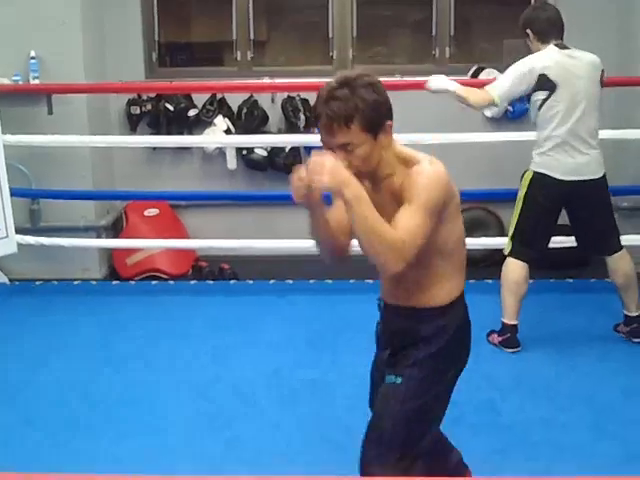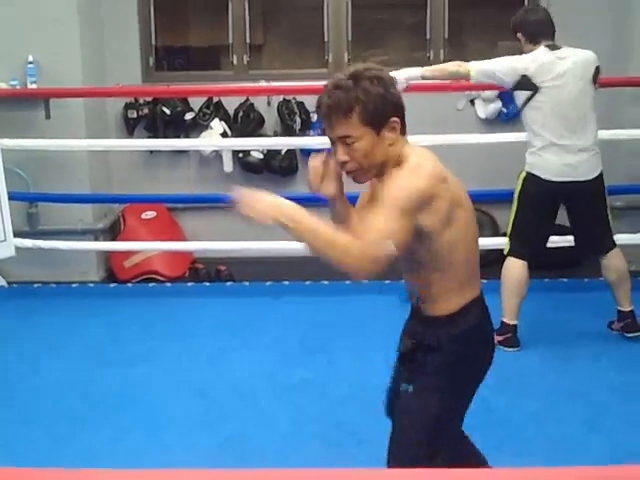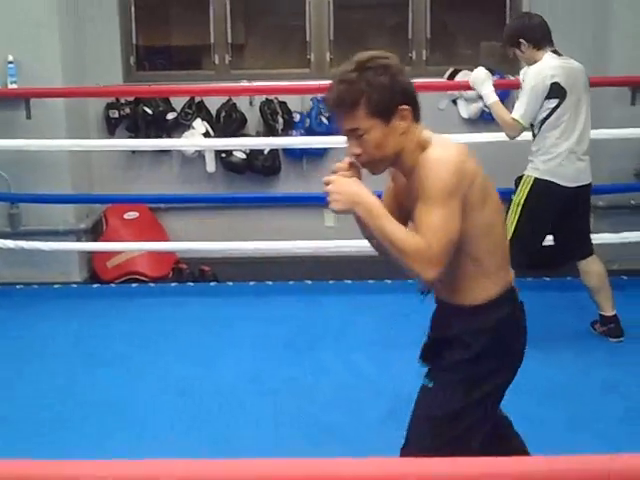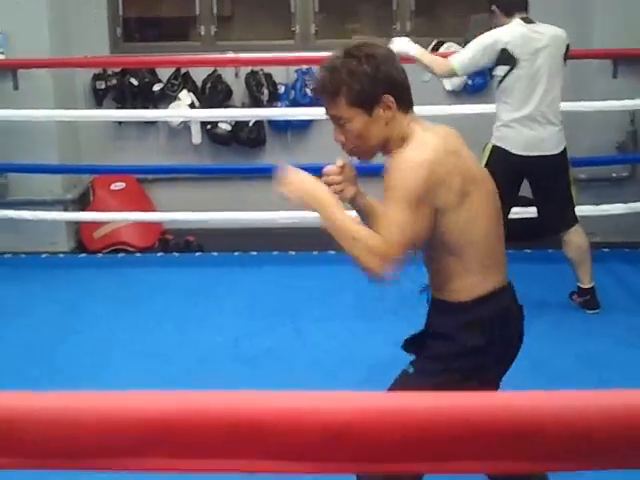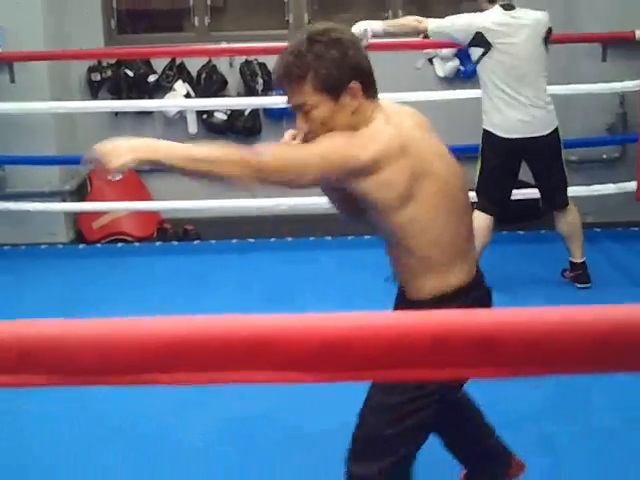
dt=0.7s
person 1, frame 1
left shoulder: (425, 179)
right shoulder: (354, 173)
left elbow: (392, 258)
right elbow: (334, 254)
left wrist: (350, 189)
right wrist: (312, 207)
left hip: (435, 331)
right hip: (395, 321)
right knee: (391, 421)
person 1, frame 2
left shoulder: (416, 178)
right shoulder: (388, 175)
left elbow: (363, 261)
right elbow: (356, 242)
left wrist: (287, 213)
right wrist: (334, 197)
left hip: (455, 337)
right hip: (429, 323)
left knee: (411, 462)
right knee: (406, 415)
right ankle: (476, 473)
person 1, frame 3
left shoulder: (441, 162)
right shoulder: (401, 165)
left elbow: (427, 264)
right elbow: (389, 242)
left wrist: (364, 201)
right wrist: (357, 199)
left hip: (481, 332)
right hip: (462, 322)
left knee: (423, 463)
right knee: (478, 420)
person 1, frame 4
left shoulder: (418, 159)
right shoulder: (432, 139)
left elbow: (380, 258)
right elbow: (392, 238)
left wrist: (318, 199)
right wrist: (354, 198)
left hip: (474, 327)
right hip: (490, 315)
person 1, frame 5
left shoulder: (374, 148)
right shoulder: (400, 119)
left elbow: (246, 167)
right elbow: (360, 205)
left wrist: (146, 148)
right wrist: (306, 160)
right hip: (454, 298)
right knee: (431, 390)
person 2, frame 1
left shoulder: (531, 66)
right shoulder: (593, 63)
left elbow: (482, 100)
left wrist: (447, 84)
left hip: (548, 173)
right hip: (591, 172)
left knee: (519, 253)
left ankle: (507, 331)
person 2, frame 2
left shoulder: (521, 66)
right shoulder: (588, 59)
left elbow: (462, 69)
left wrist: (414, 72)
left hip: (543, 174)
right hip: (587, 171)
left knee: (519, 252)
right knee: (606, 246)
left ankle: (508, 330)
person 2, frame 3
left shoulder: (539, 74)
right shoulder: (576, 69)
left elbow: (513, 128)
left wrist: (486, 90)
left hip: (546, 177)
right hip: (579, 177)
left knee: (509, 254)
right knee: (582, 252)
right ankle: (610, 320)
person 2, frame 4
left shoulder: (498, 39)
right shoulder: (558, 36)
left elbow: (445, 69)
left wrist: (410, 48)
left hip: (510, 147)
right hip: (551, 146)
right knee: (567, 223)
right ankle: (587, 292)
person 2, frame 5
left shoulder: (475, 24)
left elbow: (418, 24)
left wrist: (374, 26)
left hip: (501, 131)
right hip: (543, 127)
left knee: (486, 206)
right knee: (560, 201)
right ankle: (578, 267)
